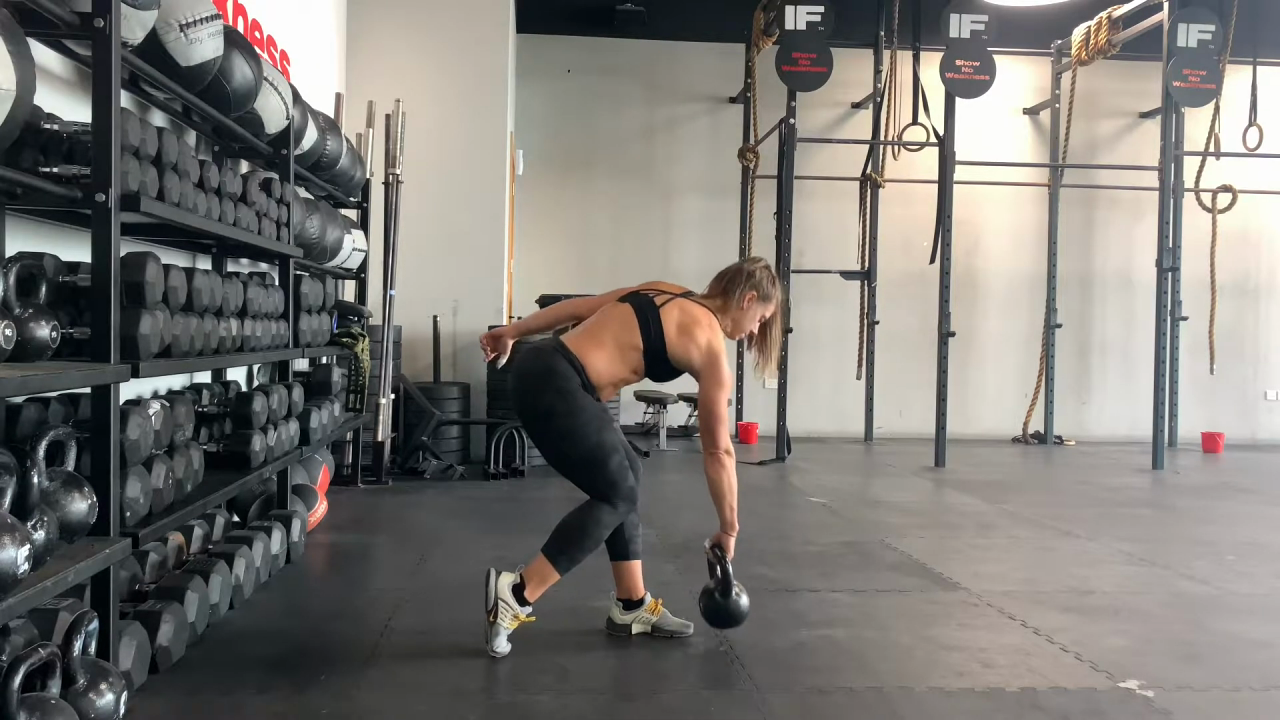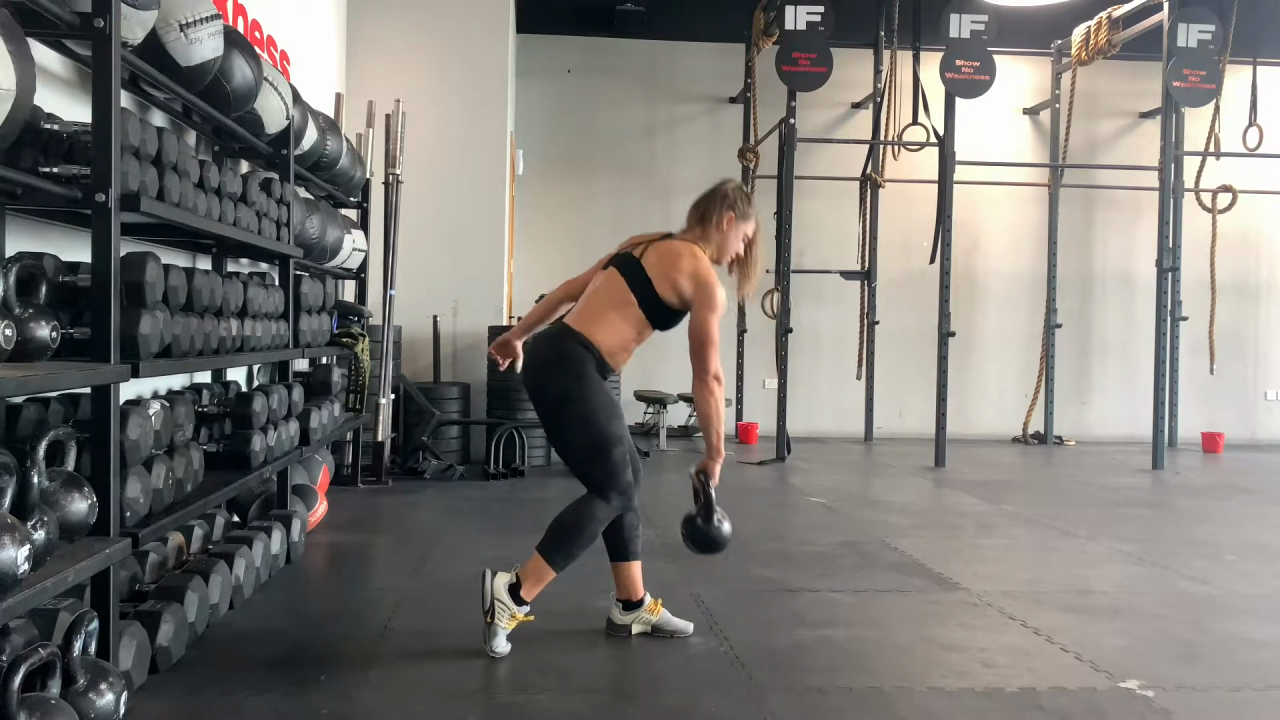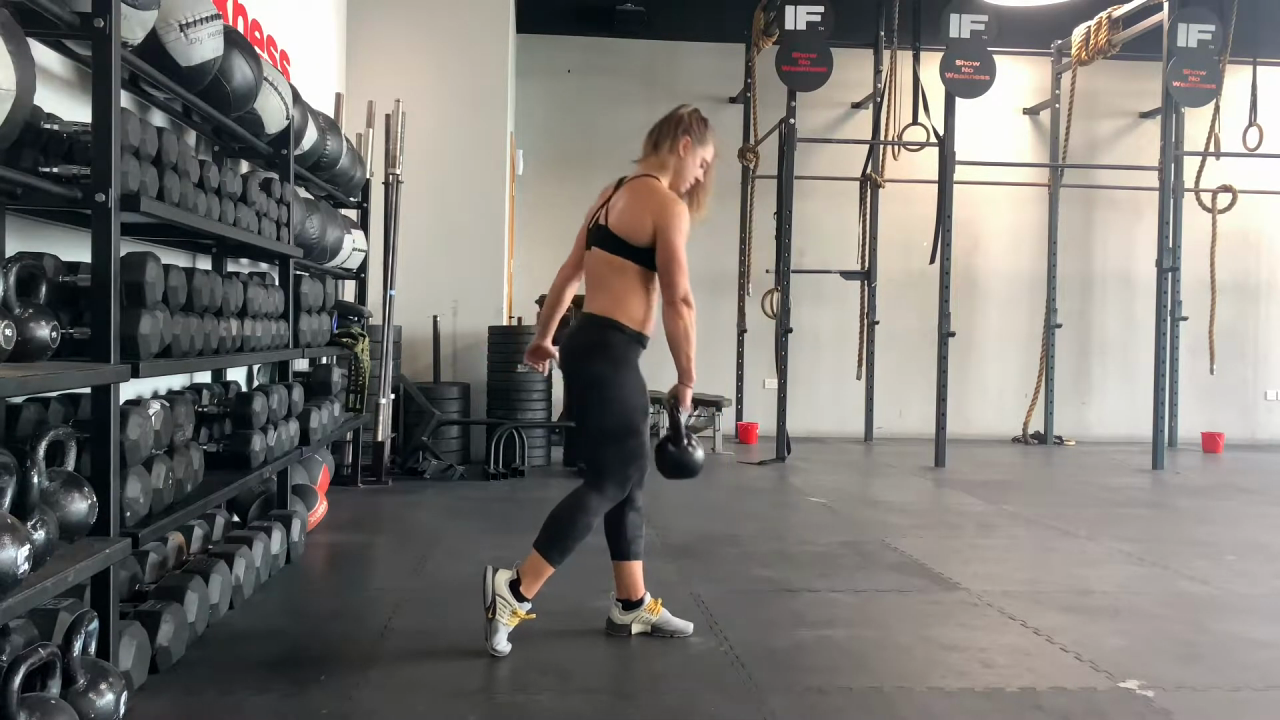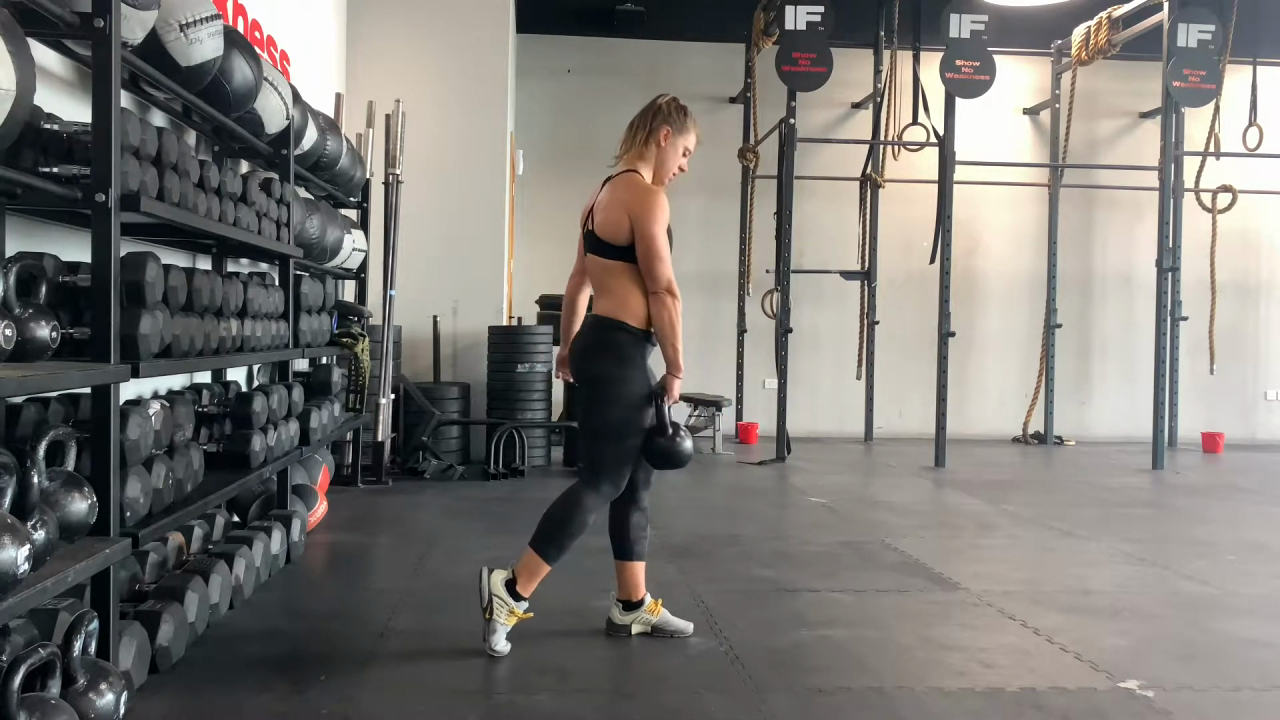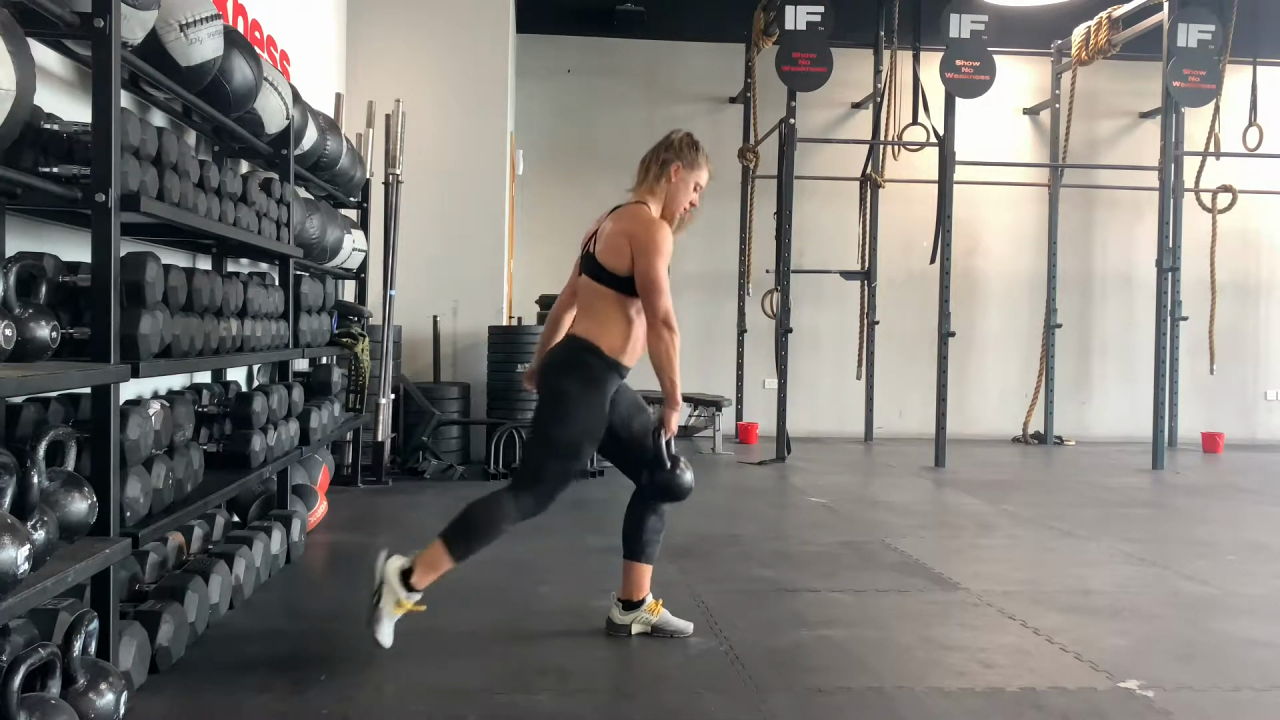
dt=0.3s
person 1, frame 1
left shoulder: (665, 294)
right shoulder: (711, 348)
left elbow: (579, 307)
right elbow: (718, 452)
left wrist: (511, 332)
right wrist: (728, 529)
left hip: (542, 367)
right hip: (553, 384)
left knee: (625, 477)
right knee: (615, 496)
left ankle: (632, 606)
right ankle: (516, 595)
person 1, frame 2
left shoulder: (648, 243)
right shoulder: (702, 278)
left elbow: (574, 287)
right elbow: (708, 378)
left wrist: (518, 334)
right wrist: (715, 456)
left hip: (552, 354)
right hip: (571, 370)
left knee: (624, 479)
right knee: (610, 491)
left ankle: (631, 607)
right ankle: (511, 595)
person 1, frame 3
left shoulder: (614, 193)
right shoulder: (667, 204)
left elbow: (570, 272)
right elbow: (678, 300)
left wrist: (543, 336)
right wrist: (686, 380)
left hip: (591, 343)
right hip: (610, 353)
left knee: (628, 479)
right knee: (607, 483)
left ankle: (631, 606)
right ankle: (513, 591)
person 1, frame 4
left shoulder: (606, 192)
right shoulder: (646, 197)
left elbow: (579, 281)
right elbow: (662, 291)
left wrist: (568, 346)
right wrist: (675, 369)
left hip: (600, 346)
right hip: (618, 353)
left knee: (633, 480)
right knee: (602, 482)
left ankle: (631, 606)
right ankle: (510, 591)
person 1, frame 5
left shoulder: (616, 219)
right shoulder: (652, 230)
left elbow: (568, 298)
right elbow: (661, 322)
left wrist: (544, 359)
right wrist: (673, 401)
left hip: (597, 379)
right hip: (583, 380)
right knee: (530, 494)
left ankle: (633, 608)
right ankle: (402, 582)
